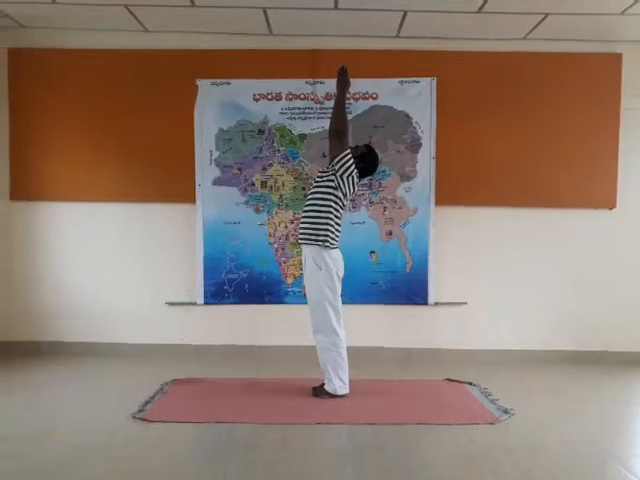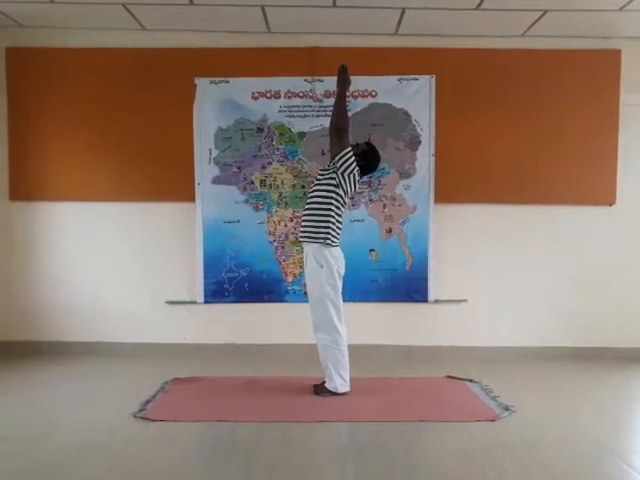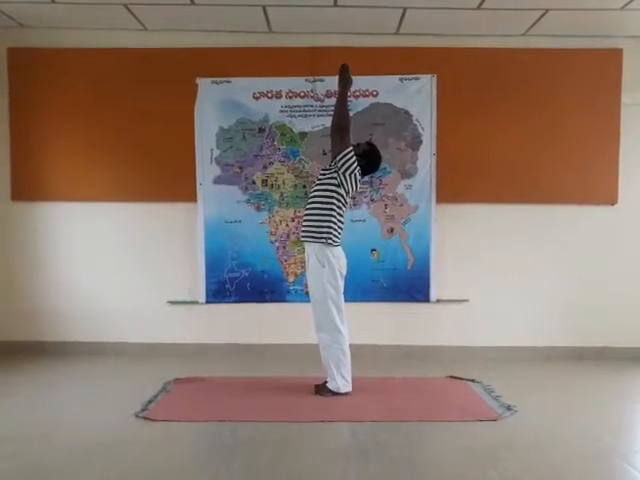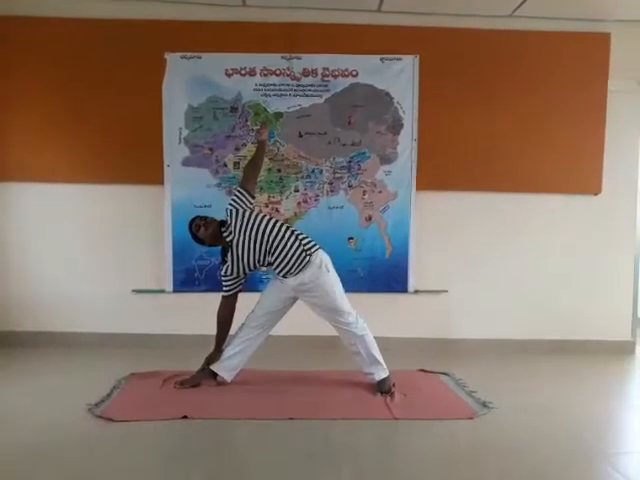
dt=0.7s
person 1, frame 1
left shoulder: (347, 175)
right shoulder: (338, 175)
left elbow: (338, 133)
right elbow: (337, 136)
left wrist: (341, 93)
right wrist: (340, 93)
left hip: (322, 256)
right hip: (317, 255)
left knee: (328, 323)
right knee: (325, 323)
left ankle: (337, 386)
right ankle: (334, 381)
person 1, frame 2
left shoulder: (347, 174)
right shoulder: (338, 174)
left elbow: (338, 131)
right elbow: (338, 134)
left wrist: (341, 90)
right wrist: (340, 92)
left hip: (323, 255)
right hip: (319, 254)
left knee: (329, 321)
right knee: (325, 321)
left ankle: (338, 383)
right ankle: (335, 379)
person 1, frame 3
left shoulder: (349, 172)
right shoulder: (338, 174)
left elbow: (340, 131)
right elbow: (339, 134)
left wrist: (343, 91)
right wrist: (342, 92)
left hip: (325, 255)
right hip: (320, 254)
left knee: (330, 322)
right knee: (327, 321)
left ankle: (339, 384)
right ankle: (337, 379)
person 1, frame 4
left shoulder: (235, 212)
right shoulder: (231, 264)
left elbow: (249, 177)
right elbow: (227, 306)
left wrist: (261, 144)
right wrist: (217, 350)
left hip: (312, 265)
right hip: (287, 279)
left knee: (348, 321)
right knee: (254, 325)
left ankle: (381, 375)
right ankle: (215, 371)
